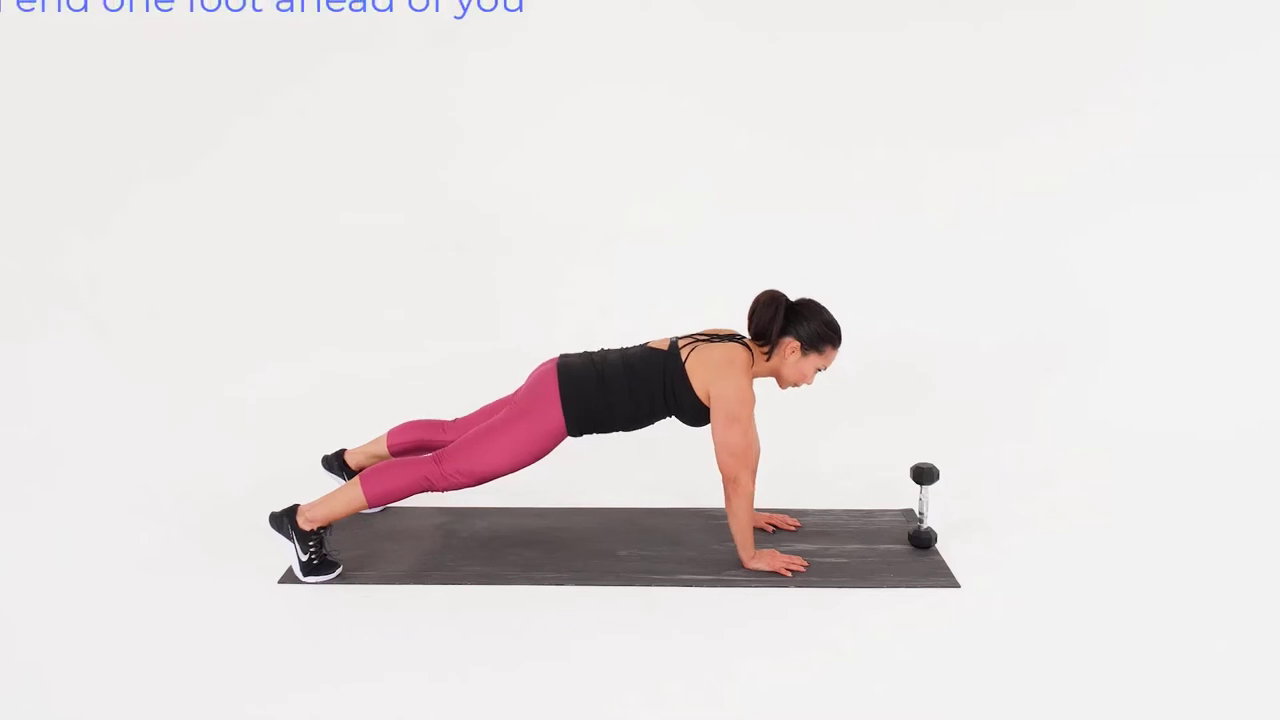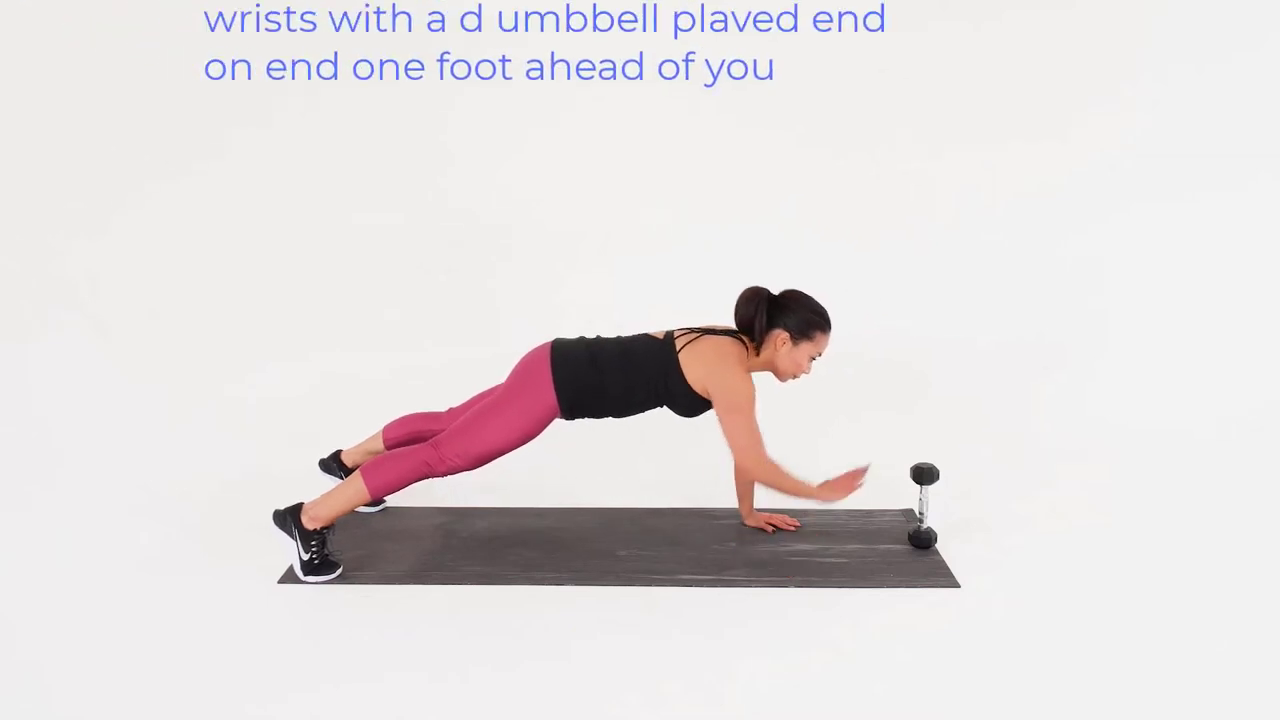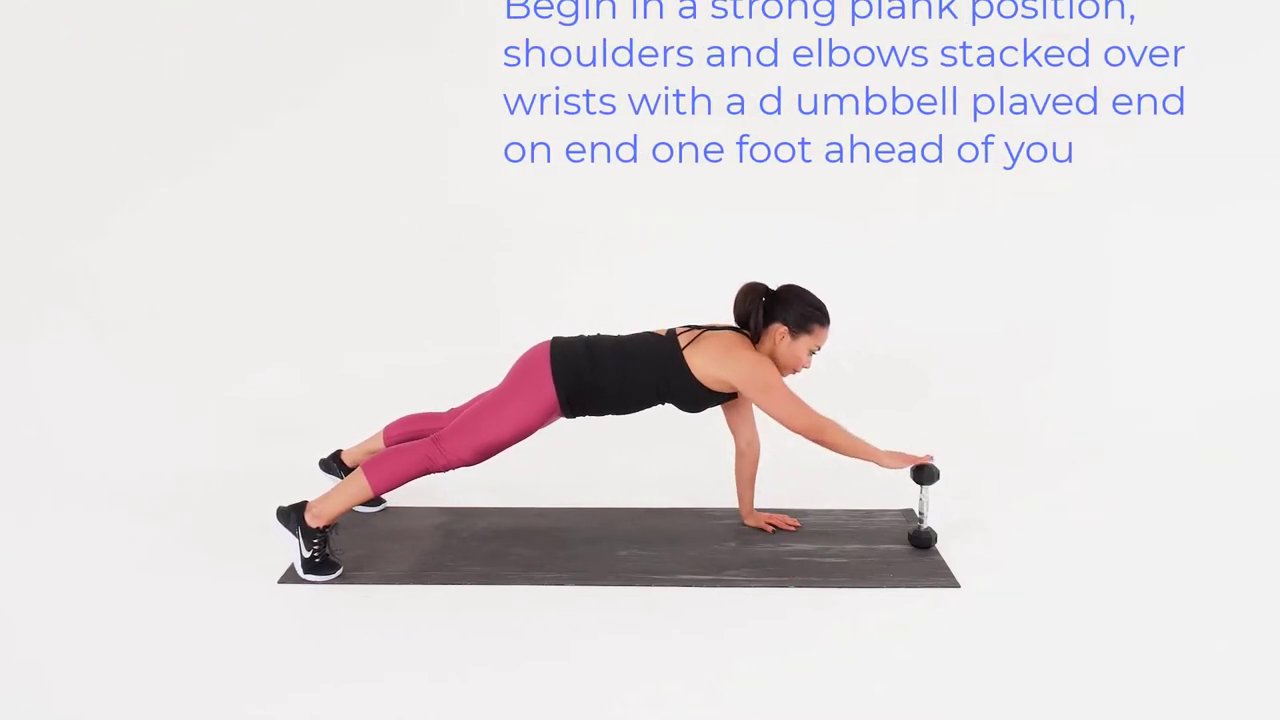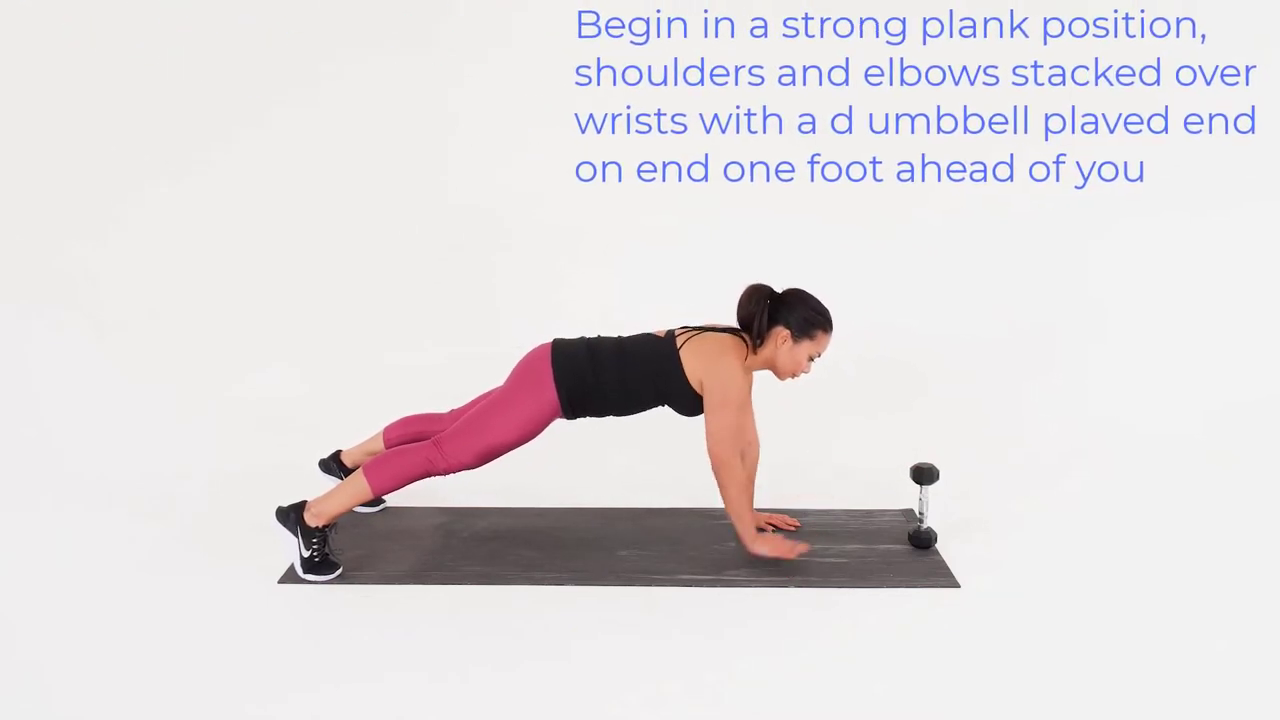
dt=0.3s
person 1, frame 1
left shoulder: (736, 350)
right shoulder: (735, 376)
left elbow: (747, 446)
right elbow: (735, 474)
left wrist: (750, 512)
right wrist: (750, 555)
left hip: (561, 384)
right hip: (561, 403)
left knee: (456, 433)
right knee: (446, 468)
left ankle: (351, 460)
right ankle: (305, 519)
person 1, frame 2
left shoulder: (732, 345)
right shoulder: (730, 370)
left elbow: (749, 447)
right elbow: (753, 462)
left wrist: (749, 511)
right wrist: (816, 493)
left hip: (558, 370)
right hip: (554, 384)
left knee: (449, 425)
right knee: (443, 454)
left ankle: (347, 460)
right ankle: (308, 519)
person 1, frame 3
left shoulder: (738, 352)
right shoulder: (739, 360)
left elbow: (744, 437)
right elbow: (808, 425)
left wrist: (748, 509)
right wrist: (880, 456)
left hip: (563, 373)
right hip: (552, 376)
left knee: (450, 422)
right knee: (446, 448)
left ankle: (348, 460)
right ankle: (310, 516)
person 1, frame 4
left shoulder: (734, 350)
right shoulder: (729, 365)
left elbow: (746, 442)
right elbow: (727, 462)
left wrist: (748, 510)
right wrist: (751, 536)
left hip: (560, 371)
right hip: (555, 380)
left knee: (451, 426)
right knee: (444, 452)
left ankle: (347, 460)
right ankle: (312, 517)
